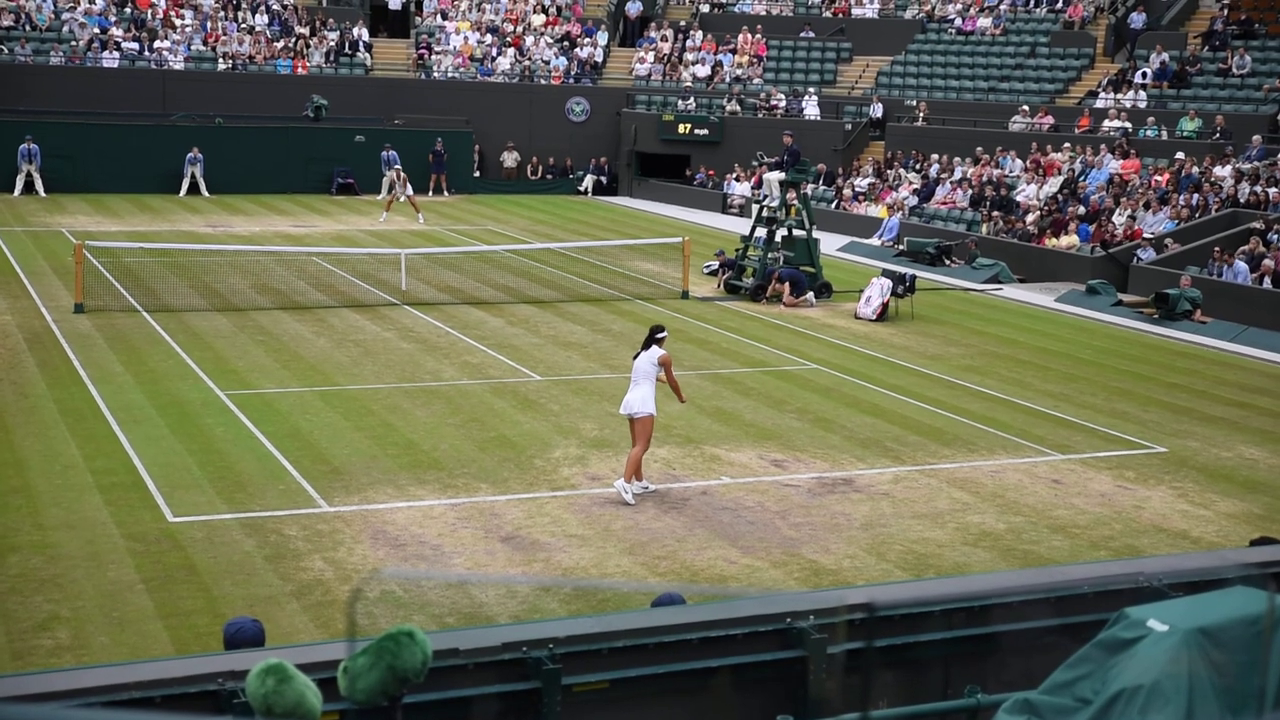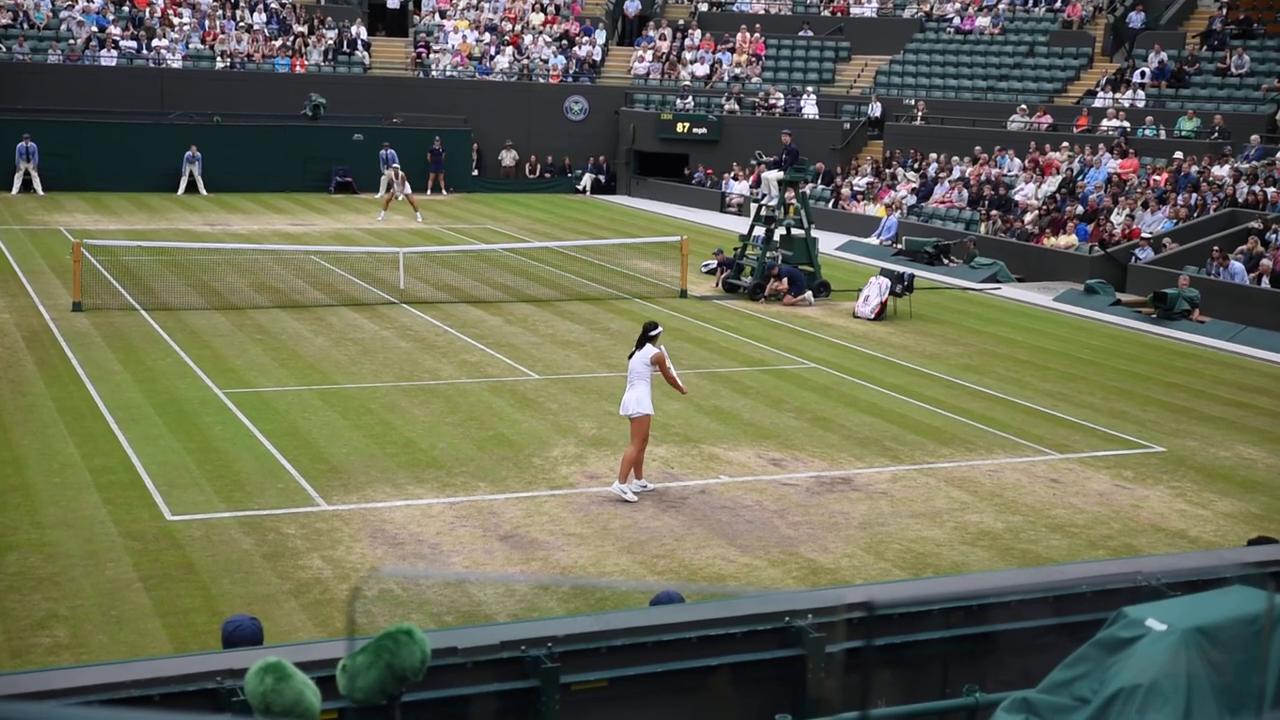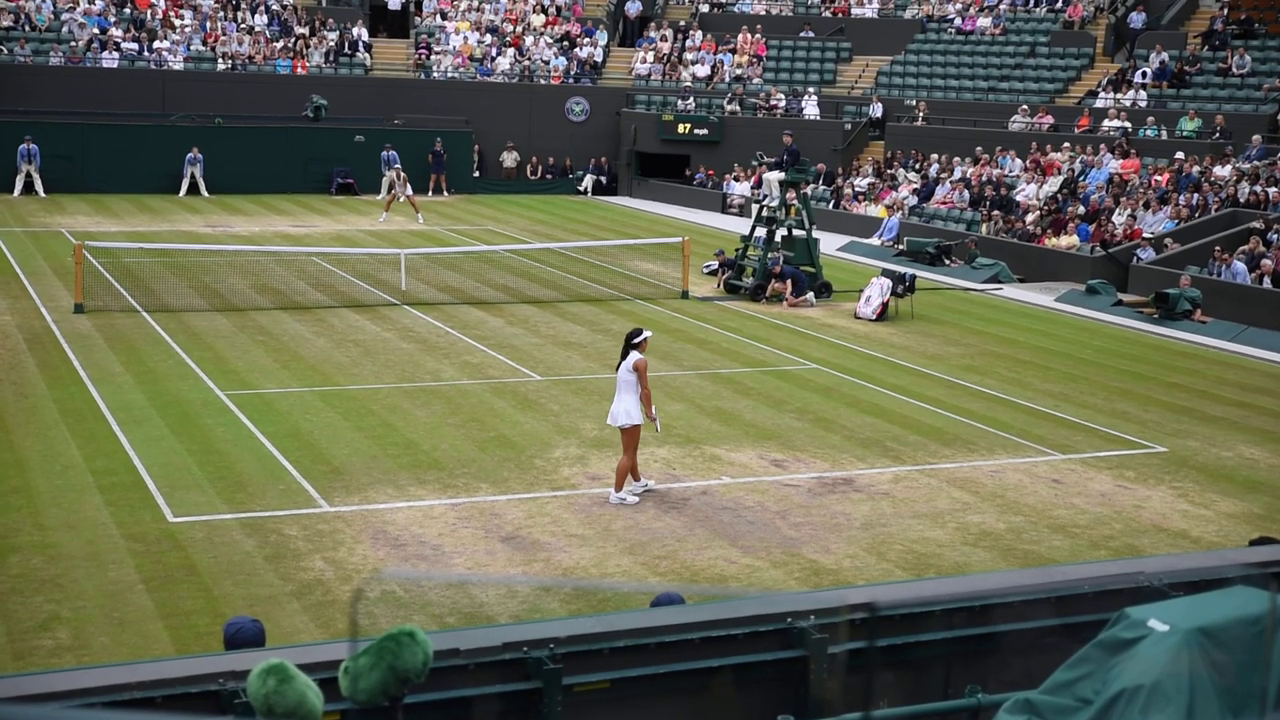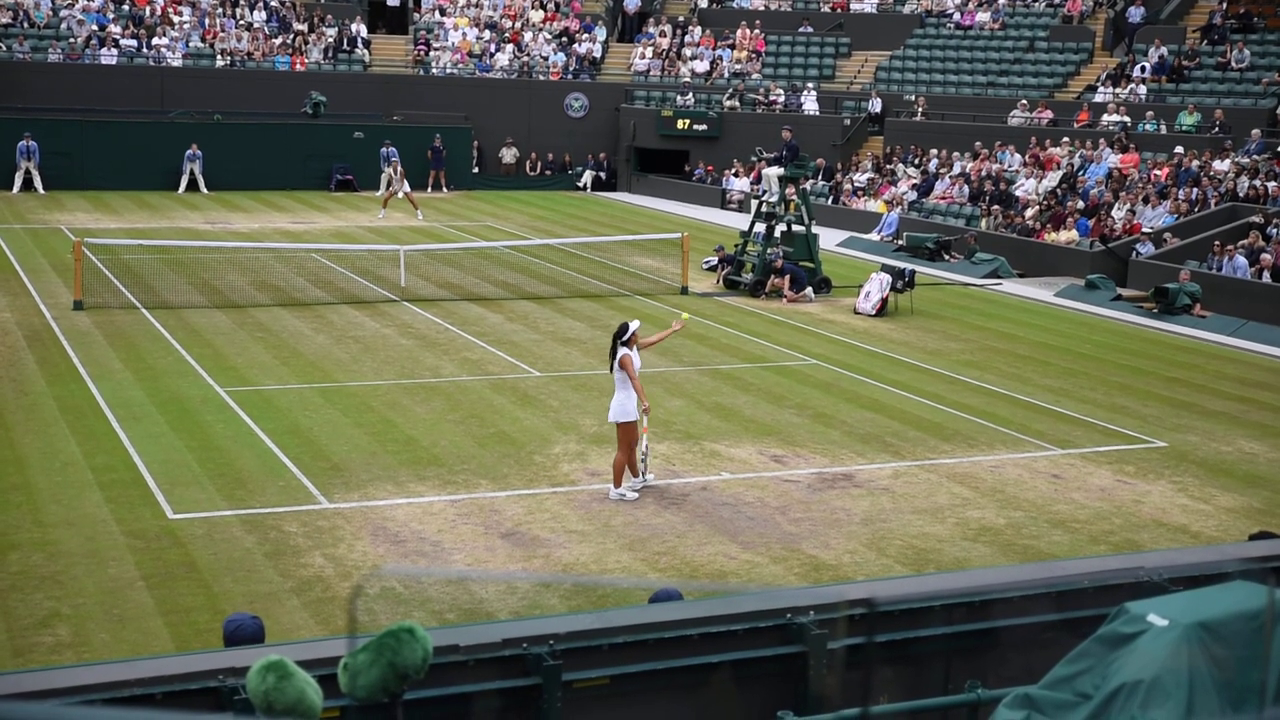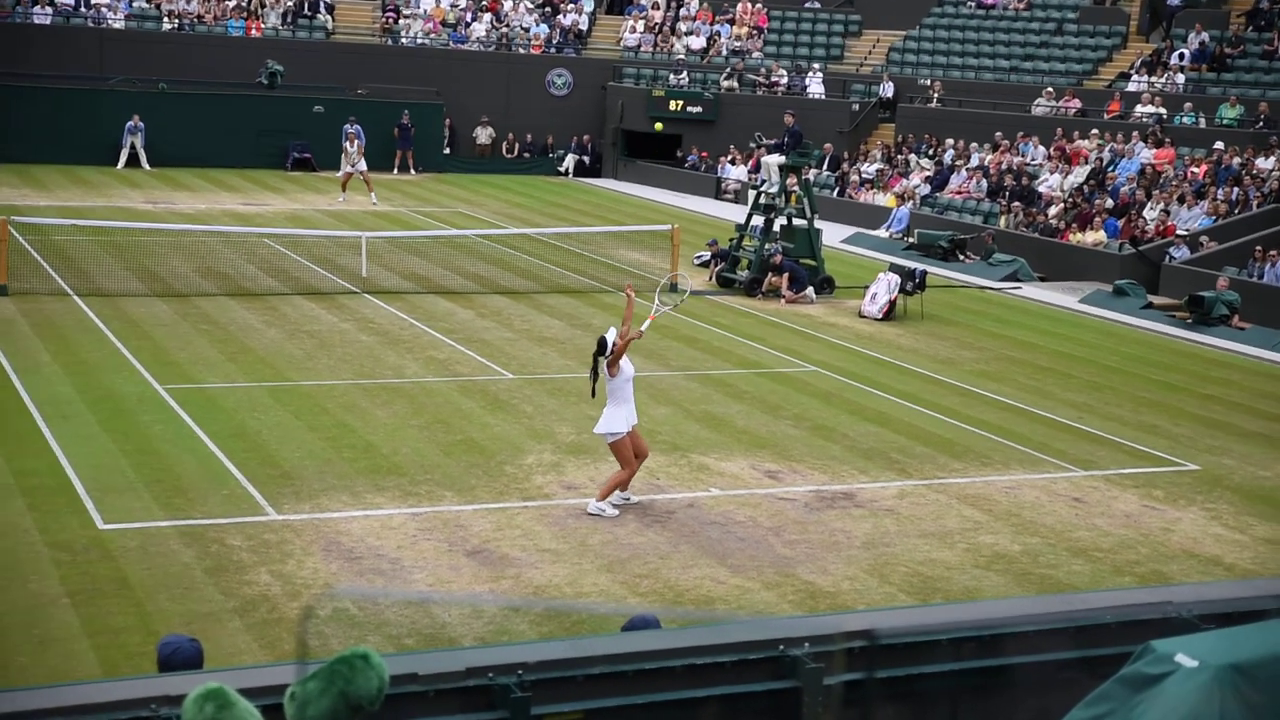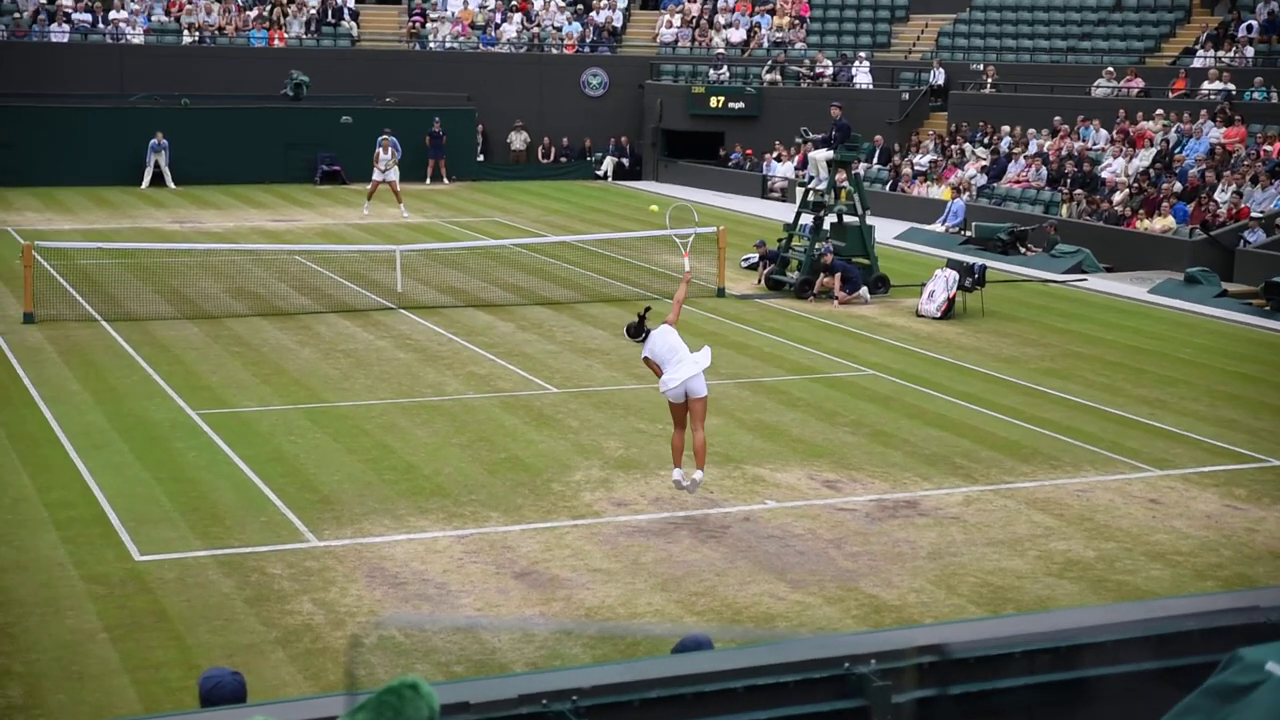
dt=0.5s
person 1, frame 1
left shoulder: (642, 353)
right shoulder: (663, 355)
right elbow: (672, 382)
right wrist: (680, 397)
left hip: (631, 400)
right hip: (643, 402)
left knee: (637, 445)
right knee: (641, 446)
left ankle: (639, 483)
right ankle: (625, 482)
person 1, frame 2
left shoulder: (638, 350)
right shoulder: (656, 353)
right elbow: (669, 378)
left wrist: (661, 367)
right wrist: (681, 389)
left hip: (630, 399)
right hip: (639, 401)
left knee: (642, 442)
right knee: (636, 445)
left ankle: (638, 481)
right ankle: (620, 484)
person 1, frame 3
left shoulder: (628, 358)
right shoulder: (640, 361)
right elbow: (645, 389)
left wrist: (645, 407)
right wrist: (649, 411)
left hip: (621, 409)
right hip: (628, 411)
left knee: (632, 450)
right knee: (628, 454)
left ankle: (638, 483)
right ankle: (617, 493)
person 1, frame 4
left shoulder: (631, 349)
right shoulder: (625, 356)
left elbow: (652, 340)
right elbow: (633, 380)
left wrist: (673, 330)
right wrist: (643, 401)
left hip: (628, 406)
right hip: (624, 408)
left knee: (632, 445)
right knee: (624, 449)
left ankle: (637, 478)
right ankle: (617, 489)
person 1, frame 5
left shoulder: (619, 358)
right shoulder: (612, 364)
left elbow: (626, 324)
right elbow: (619, 353)
left wrist: (630, 299)
right wrist: (630, 339)
left hip: (623, 420)
right hip: (615, 424)
left knee: (642, 454)
right knee: (628, 469)
left ankle: (622, 493)
right ankle: (597, 503)
person 1, frame 6
left shoulder: (646, 354)
right shoulder: (665, 328)
left elbow: (663, 376)
right elbow: (678, 302)
right wrist: (684, 282)
left hip: (674, 385)
right hip: (694, 378)
left knee: (679, 428)
right knee: (698, 429)
left ankle: (677, 471)
right ankle: (699, 473)
